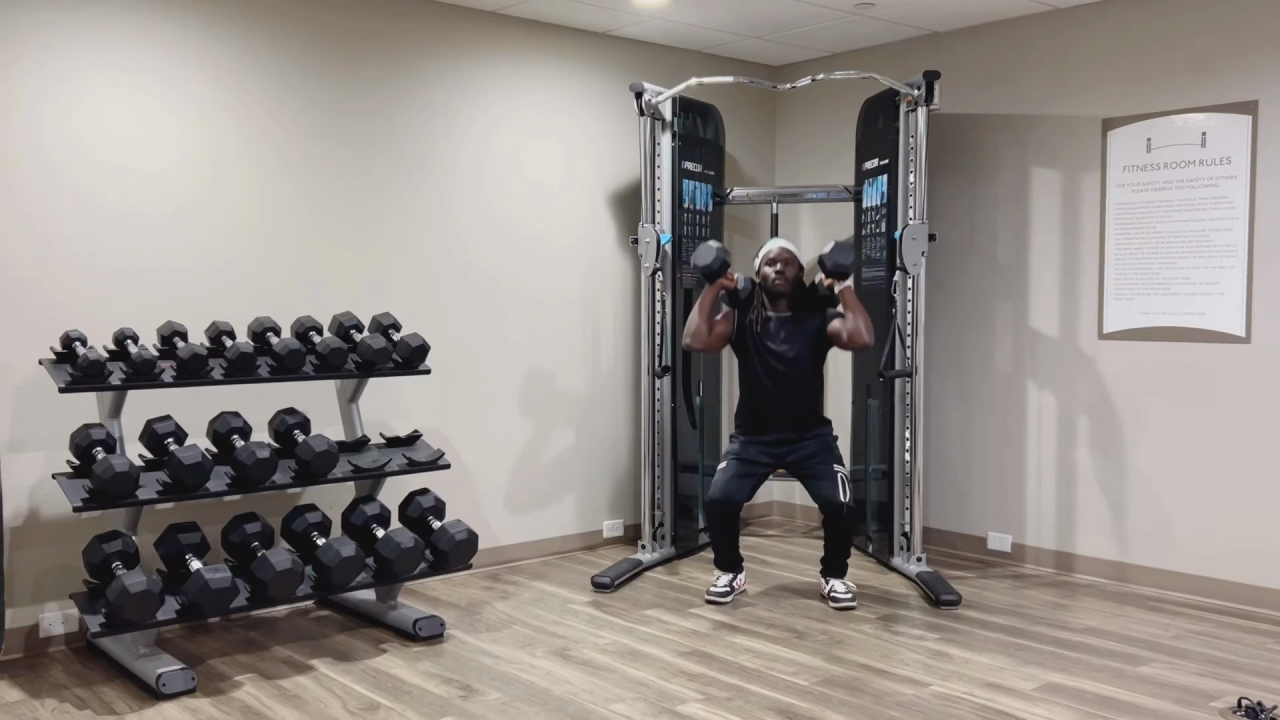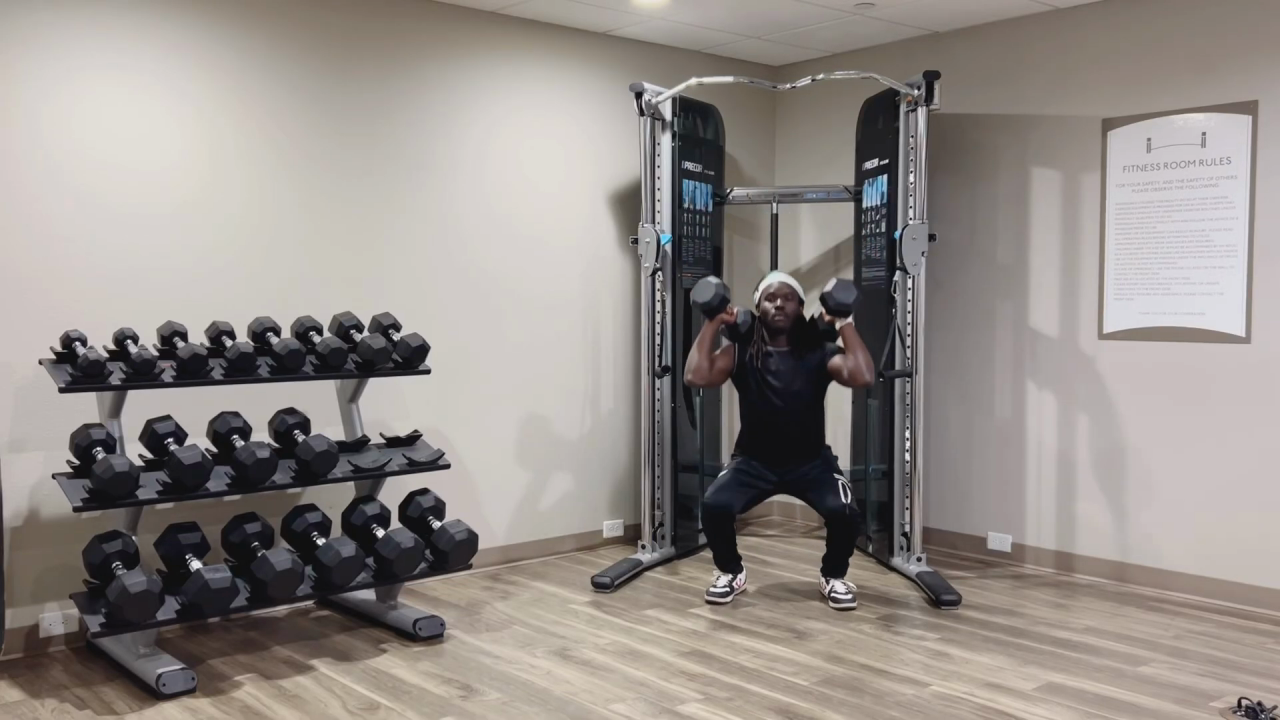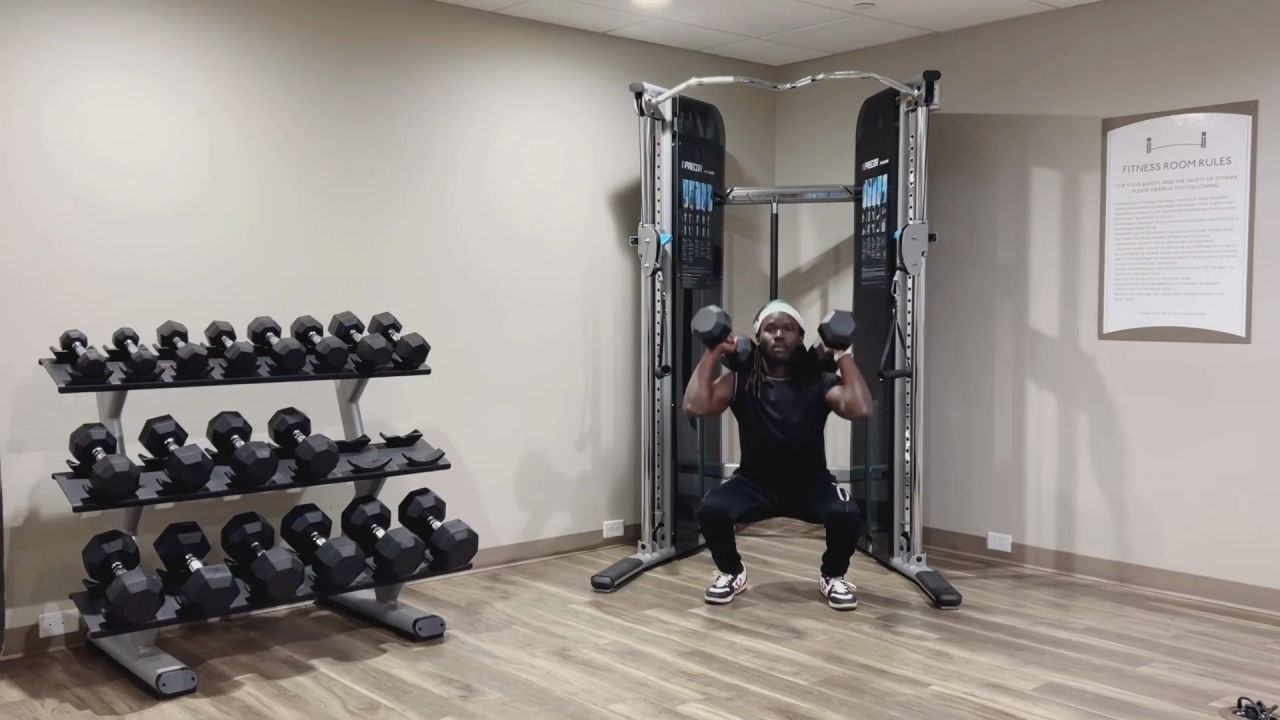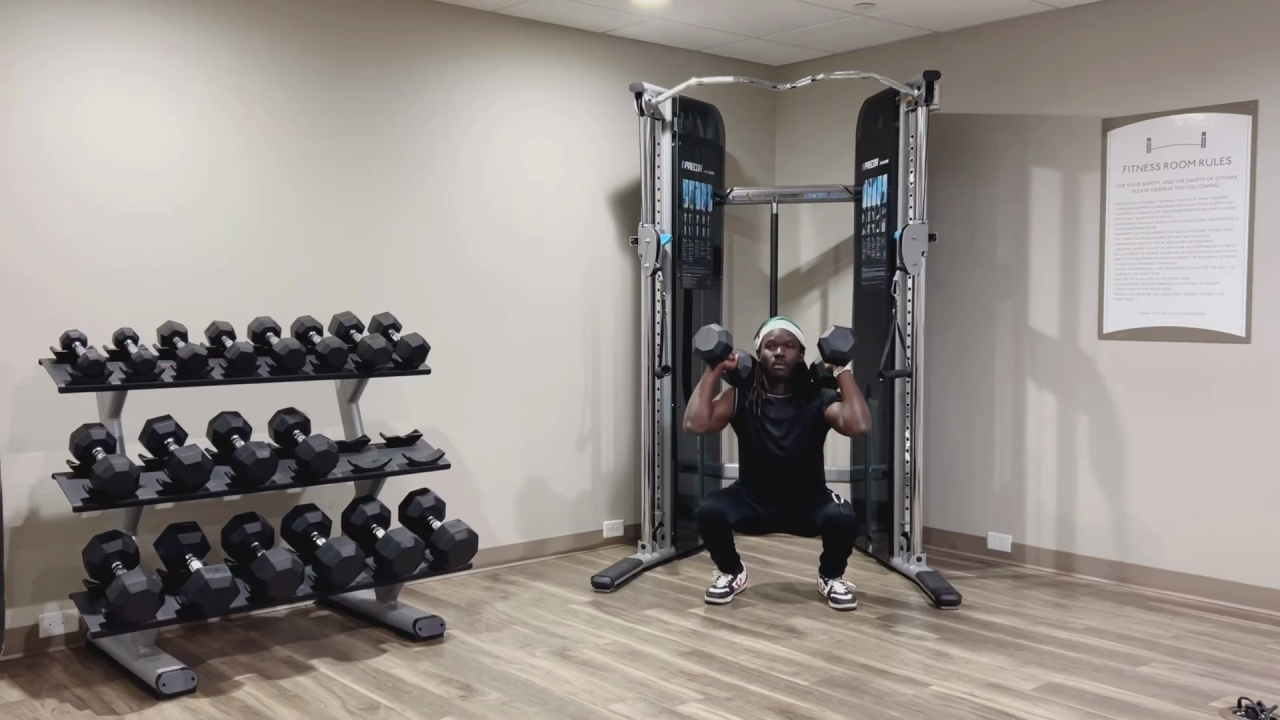
dt=0.2s
person 1, frame 1
left shoulder: (818, 318)
right shoulder: (741, 318)
left elbow: (862, 339)
right elbow: (694, 341)
left wrist: (844, 288)
right wrist: (712, 289)
left hip: (810, 436)
right hip: (752, 436)
left knee: (837, 503)
right knee: (720, 499)
left ankle: (834, 575)
right ankle: (730, 571)
person 1, frame 2
left shoulder: (819, 353)
right shoulder: (741, 352)
left elbow: (862, 377)
right elbow: (697, 377)
left wrist: (844, 324)
right wrist: (713, 324)
left hip: (810, 460)
right hip: (753, 460)
left knee: (843, 510)
right knee: (715, 504)
left ankle: (834, 576)
right ankle: (730, 571)
person 1, frame 3
left shoulder: (819, 382)
right shoulder: (740, 381)
left elbow: (859, 409)
right elbow: (696, 406)
left wrist: (843, 355)
right wrist: (712, 354)
left hip: (810, 484)
right hip: (754, 483)
left knee: (845, 514)
right knee: (712, 509)
left ankle: (833, 576)
right ankle: (731, 572)
person 1, frame 4
left shoulder: (819, 399)
right shoulder: (740, 398)
left elbow: (859, 426)
right elbow: (695, 423)
left wrist: (843, 372)
right wrist: (713, 372)
left hip: (808, 500)
right hip: (754, 498)
left knee: (841, 518)
right knee: (709, 511)
left ankle: (831, 577)
right ankle: (731, 572)
